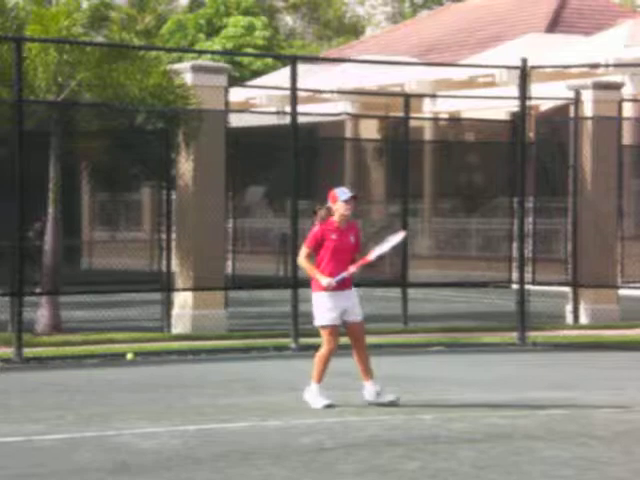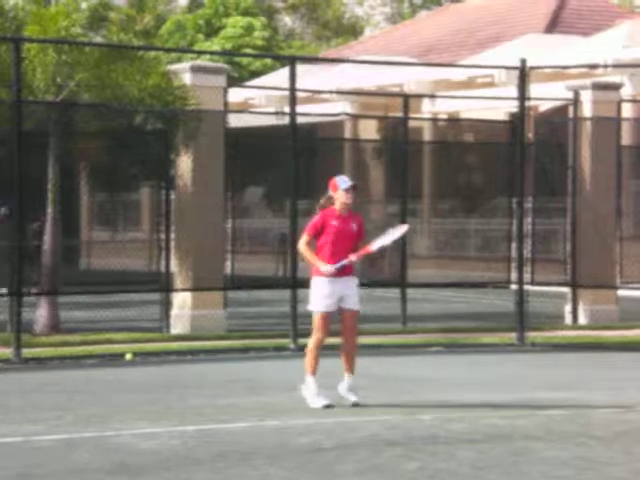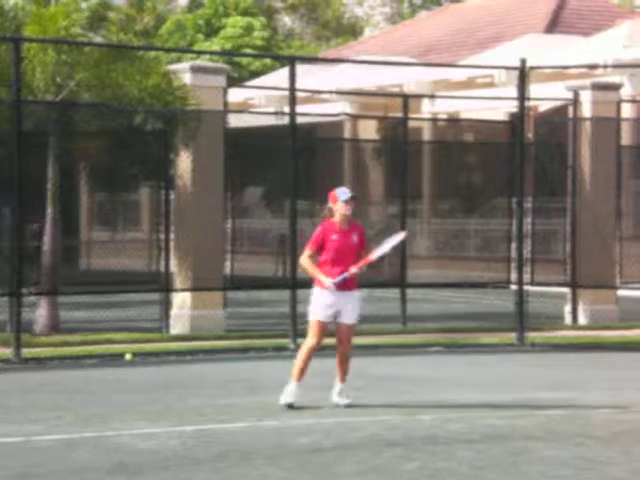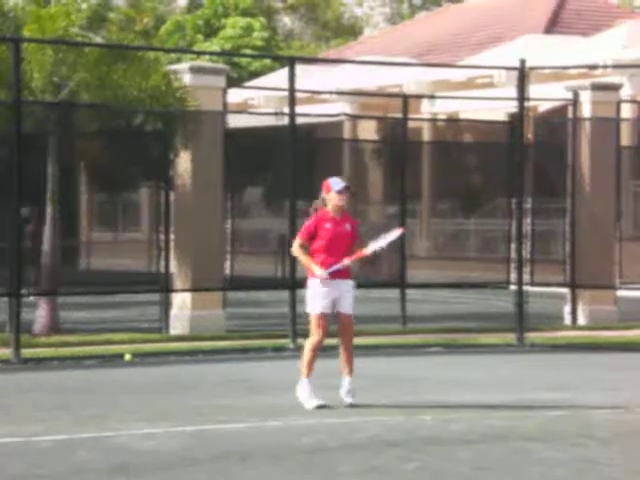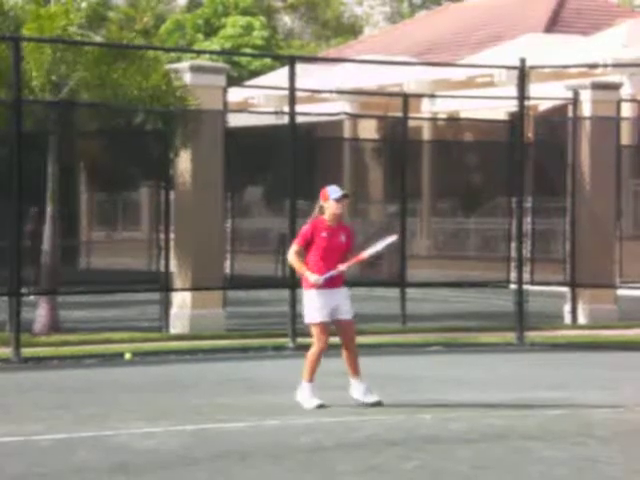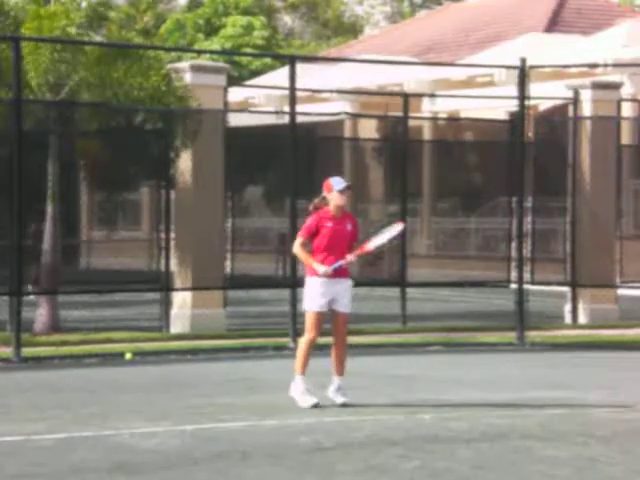
dt=0.2s
person 1, frame 1
left shoulder: (353, 230)
right shoulder: (321, 229)
right elbow: (302, 258)
right wrist: (320, 277)
left hip: (347, 292)
right hip: (325, 293)
left knee: (359, 342)
right knee: (330, 344)
left ankle: (371, 389)
right ankle: (313, 390)
person 1, frame 2
left shoulder: (356, 219)
right shoulder: (323, 217)
right elbow: (303, 245)
left wrist: (357, 256)
right wrist: (320, 264)
left hip: (348, 279)
right hip: (324, 280)
left knee: (351, 334)
right knee: (320, 334)
left ankle: (347, 384)
right ankle: (310, 385)
person 1, frame 3
left shoulder: (358, 230)
right shoulder: (324, 230)
left elbow: (362, 258)
right elbow: (305, 259)
left wrist: (358, 268)
right wrist: (322, 277)
left hip: (350, 292)
right hip: (325, 291)
left knee: (345, 344)
right knee: (313, 341)
left ankle: (339, 390)
right ankle: (291, 388)
person 1, frame 4
left shoulder: (350, 222)
right shoulder: (316, 220)
right elbow: (296, 248)
right wrist: (315, 267)
left hip: (344, 282)
right hip: (320, 282)
left knee: (347, 335)
right knee: (317, 335)
left ankle: (347, 386)
right ankle: (304, 386)
person 1, frame 5
left shoulder: (346, 231)
right shoulder: (312, 227)
right elbow: (292, 255)
left wrist: (346, 266)
right wrist: (307, 274)
left hip: (338, 290)
right hip: (316, 290)
left knee: (349, 340)
right knee: (321, 343)
left ankle: (358, 387)
right ankle: (305, 390)
person 1, frame 6
left shoulder: (351, 220)
right shoulder: (318, 219)
right elbow: (297, 247)
left wrist: (351, 256)
right wrist: (316, 265)
left hip: (342, 281)
right hip: (319, 280)
left knee: (340, 336)
right knee: (312, 334)
left ankle: (336, 386)
right ankle: (298, 384)
